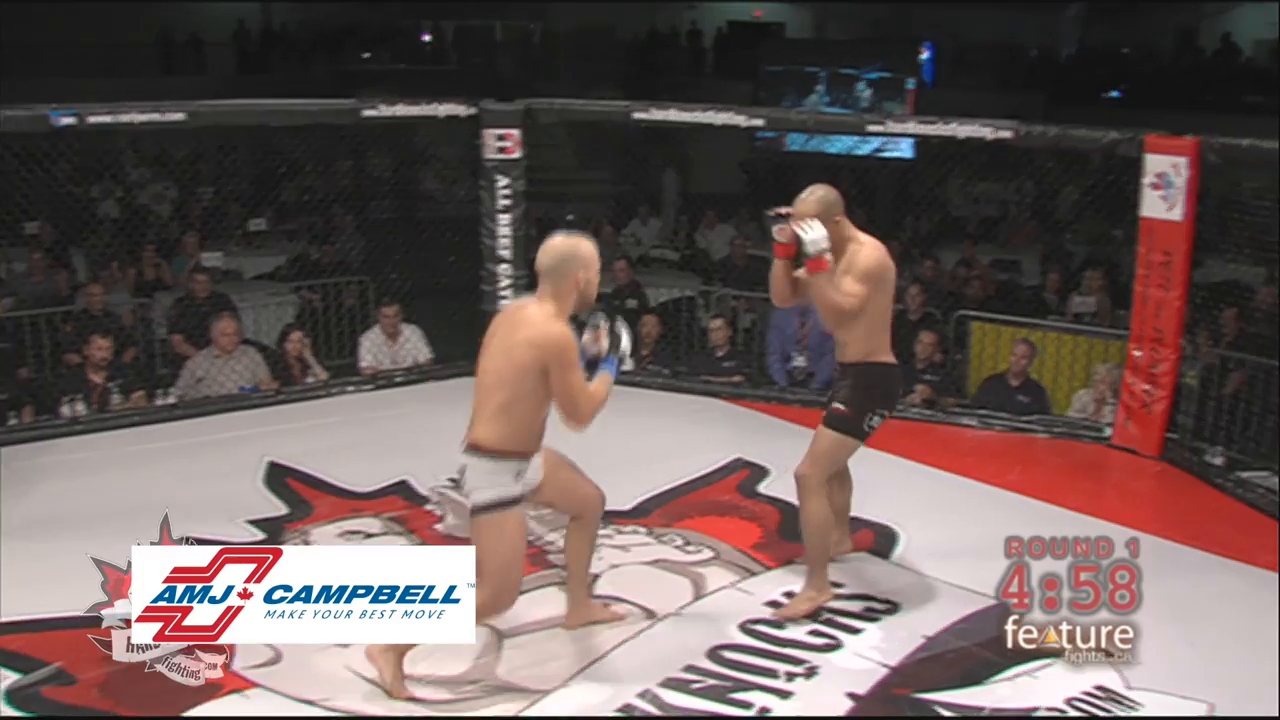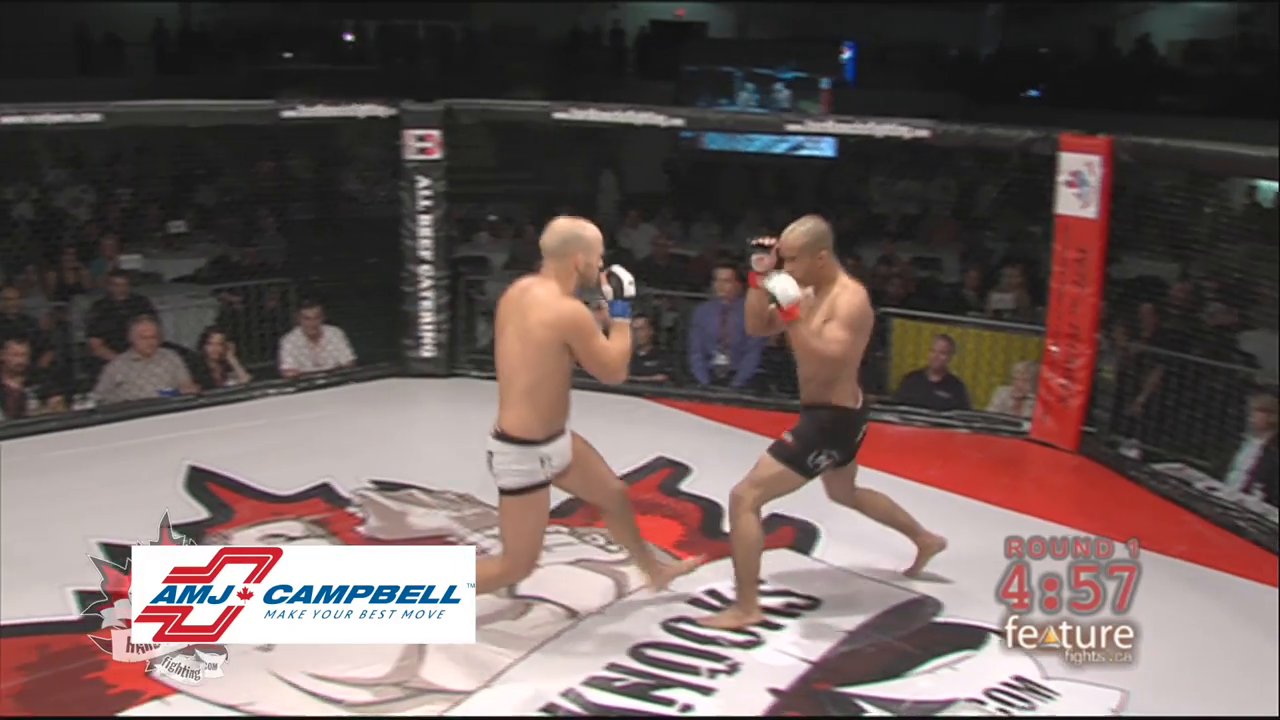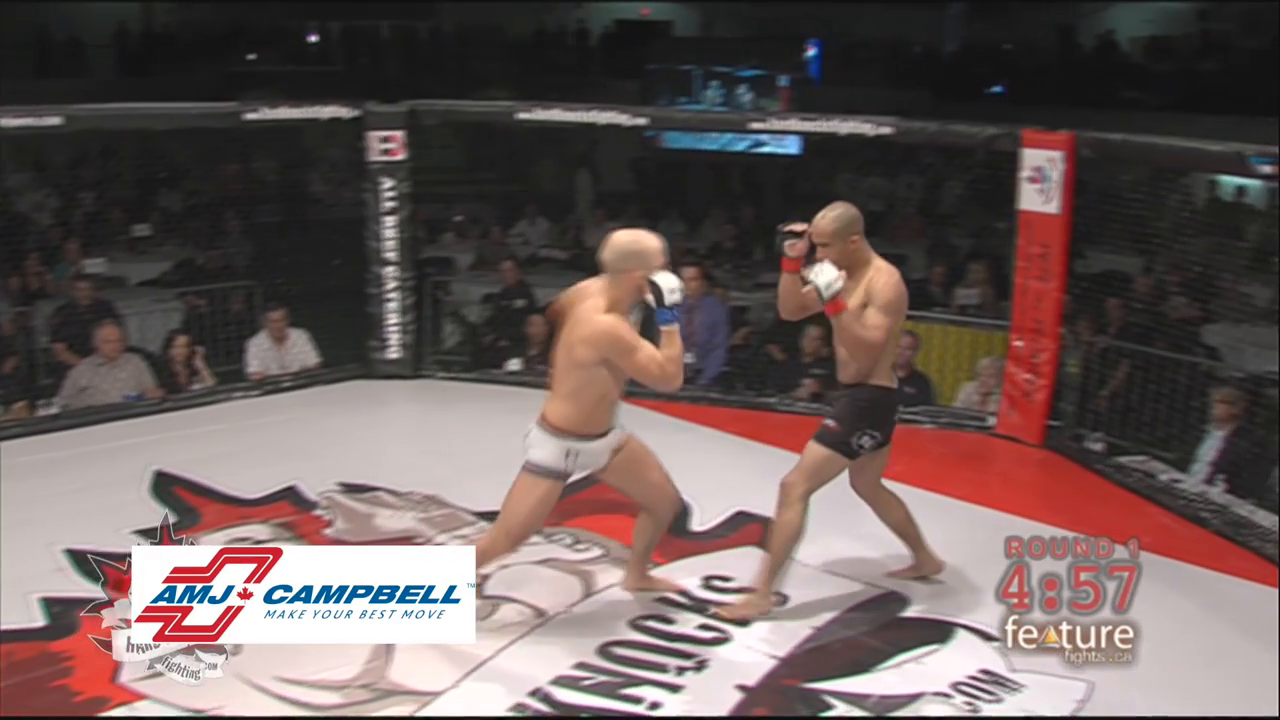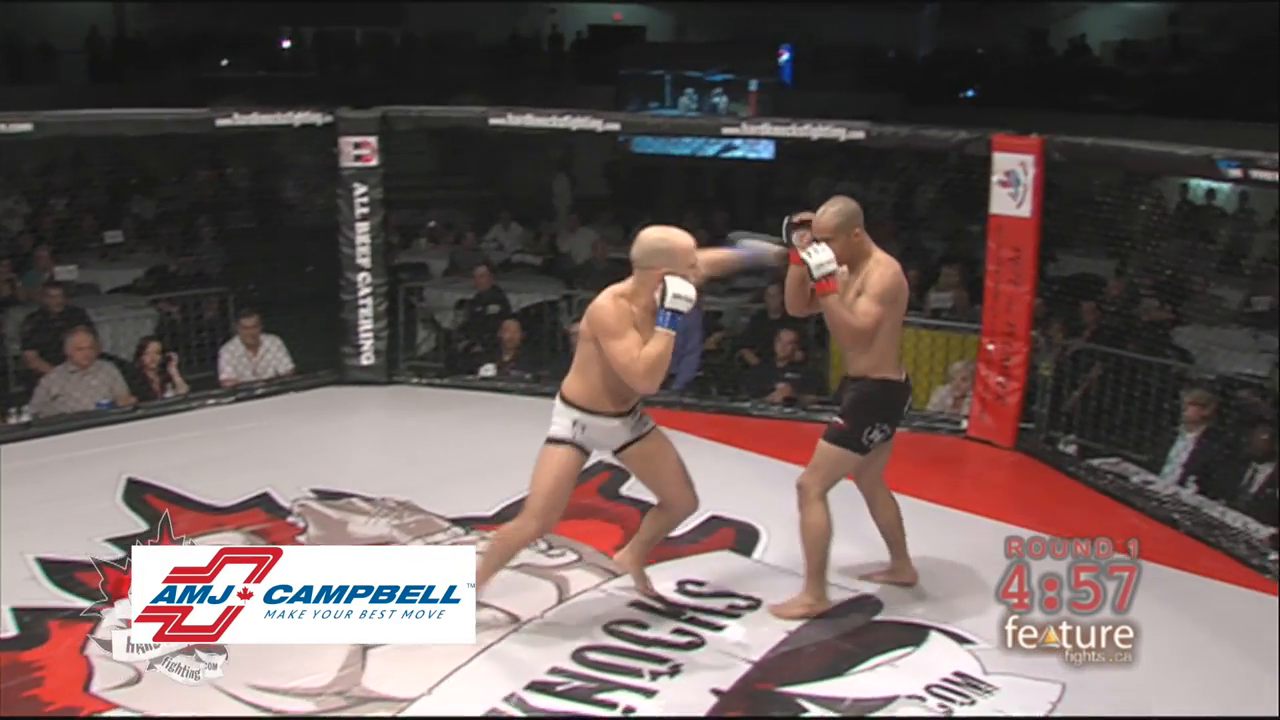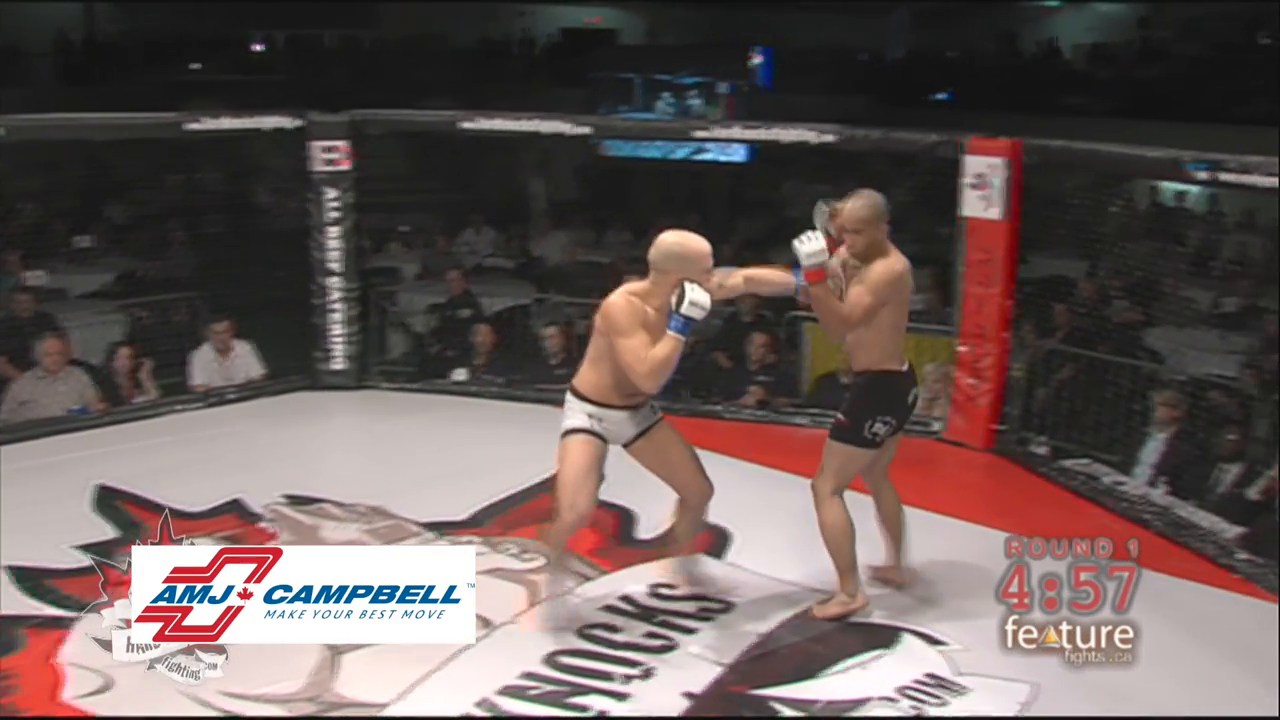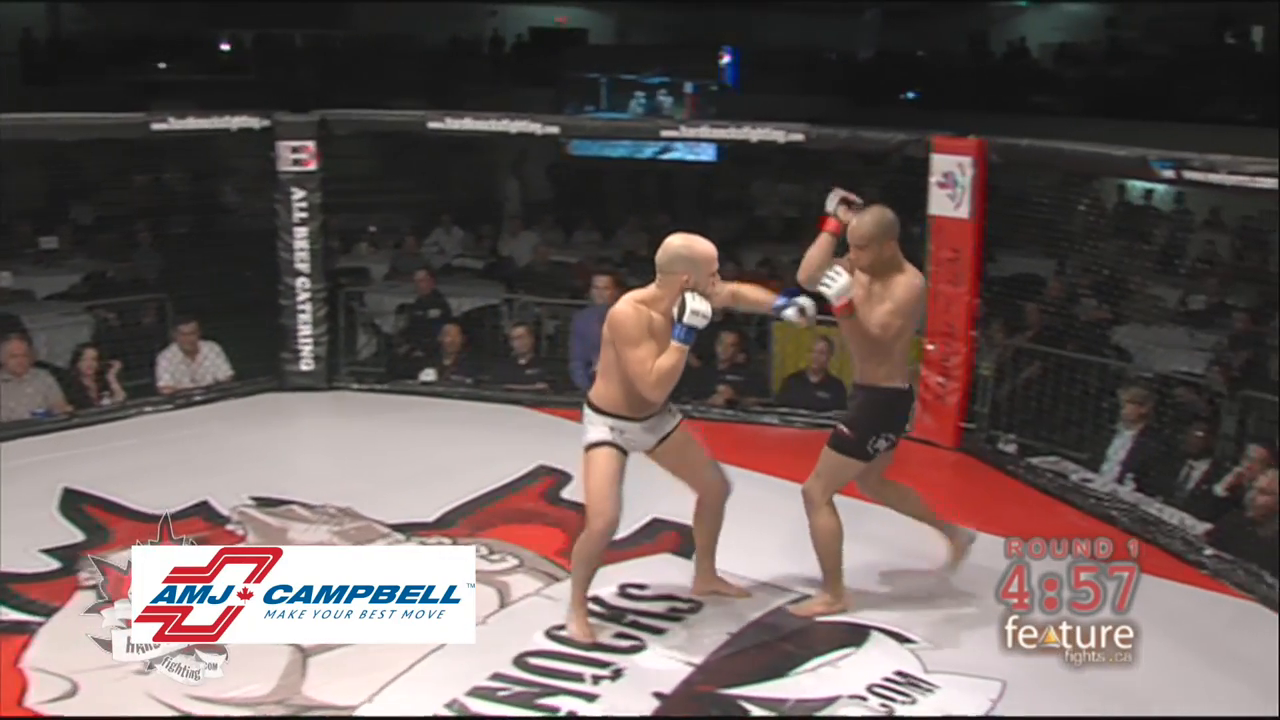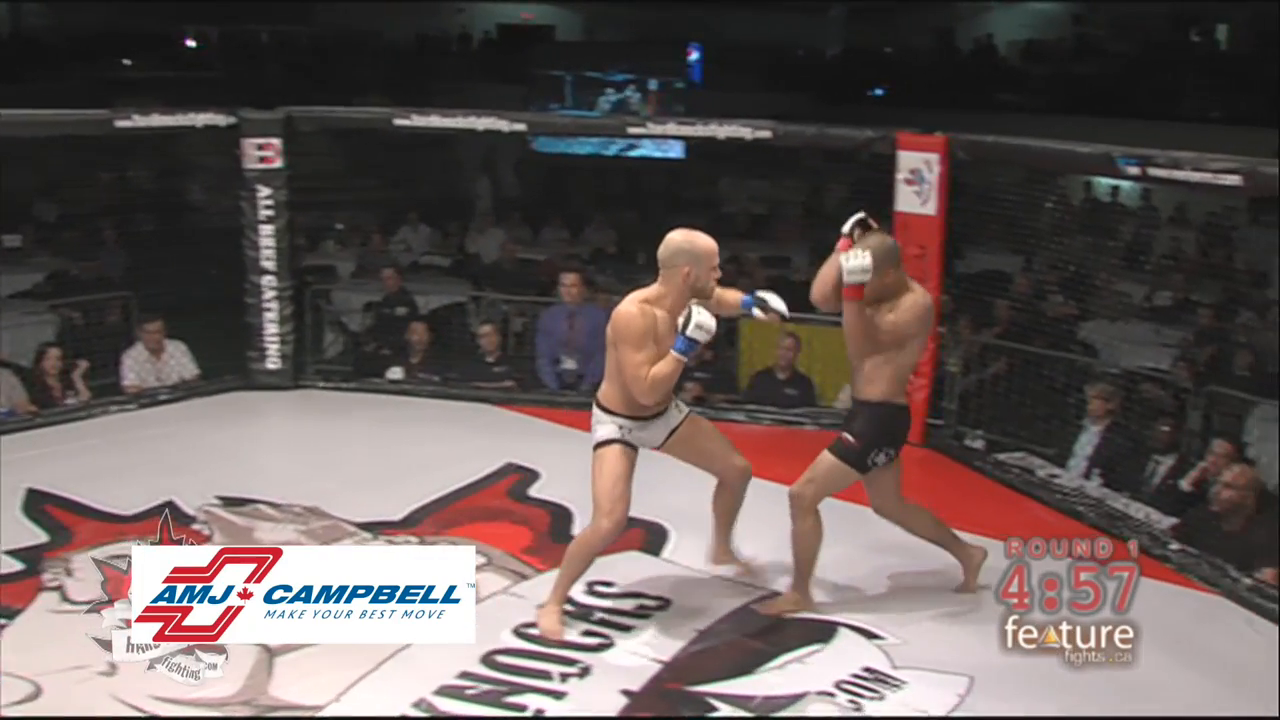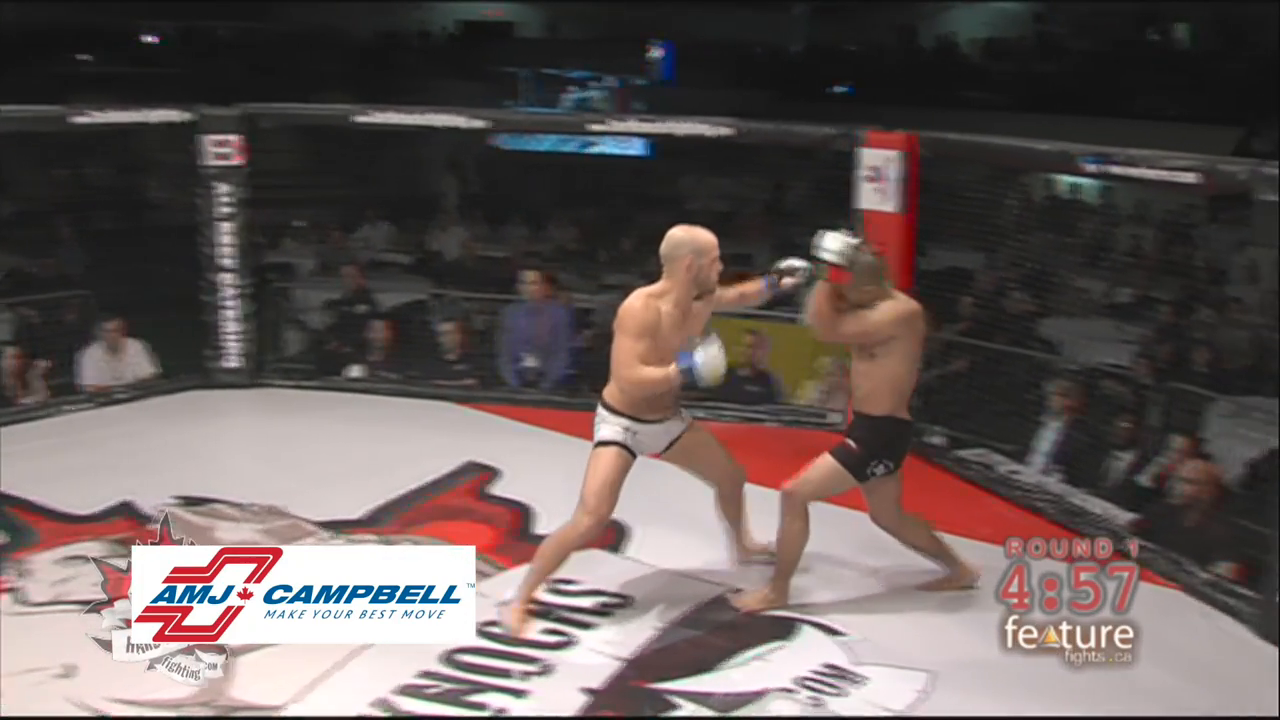
dt=0.3s
person 1, frame 1
left shoulder: (869, 256)
right shoulder: (830, 255)
left elbow: (833, 318)
right elbow: (783, 297)
left wrist: (816, 258)
right wrist: (783, 245)
left hip: (871, 378)
right hip: (849, 371)
left knee: (809, 475)
right knee: (829, 466)
left ankle: (816, 586)
right ankle: (840, 537)
person 1, frame 2
left shoulder: (849, 300)
right shoulder: (810, 290)
left elbow: (822, 363)
right elbow: (757, 328)
left wrist: (790, 312)
right wrist: (761, 276)
left hip: (830, 421)
right hip: (837, 413)
left knee: (743, 500)
right knee: (842, 492)
left ankle: (746, 606)
right ankle: (925, 540)
person 1, frame 3
left shoulder: (884, 283)
right shoulder: (842, 274)
left elbow: (866, 353)
right elbow: (790, 311)
left wrist: (834, 302)
right wrist: (792, 260)
left hip: (868, 400)
right hip: (863, 397)
left knee: (794, 487)
right knee: (868, 487)
left ankle: (762, 593)
right ankle: (925, 559)
person 1, frame 4
left shoulder: (883, 274)
right shoulder: (846, 268)
left elbow: (850, 338)
right elbow: (796, 308)
left wrist: (824, 283)
right wrist: (798, 256)
left hip: (876, 394)
right hip: (880, 390)
left knee: (811, 487)
right knee: (870, 483)
left ankle: (814, 594)
right ankle: (901, 567)
person 1, frame 5
left shoulder: (889, 269)
right shoulder: (851, 255)
left elbow: (838, 324)
right elbow: (807, 293)
left wrist: (815, 270)
right wrist: (826, 246)
left hip: (879, 387)
right hip: (890, 384)
left knee: (826, 486)
right knee: (876, 479)
left ankle: (850, 593)
right ankle: (896, 566)
person 1, frame 6
left shoulder: (907, 286)
right shoulder: (861, 267)
left elbow: (869, 348)
right elbow: (806, 277)
left wrist: (842, 306)
right wrist: (833, 225)
left hip: (880, 401)
right hip: (873, 396)
left knee: (815, 493)
right knee: (872, 484)
left ankle: (832, 595)
right ankle: (954, 533)
person 1, frame 7
left shoulder: (916, 303)
right shoulder: (870, 287)
left elbow: (861, 348)
right elbow: (821, 298)
left wrist: (854, 290)
right wrist: (845, 245)
left hip: (880, 418)
right hip: (867, 413)
left knee: (802, 496)
right knee: (888, 504)
left ankle: (799, 594)
right ankle: (966, 553)
person 1, frame 8
left shoulder: (902, 313)
right shoulder: (871, 305)
left elbow: (827, 331)
right elbow: (817, 320)
left wrist: (832, 271)
right wrist: (836, 269)
left hip: (881, 432)
right hip: (873, 427)
left knee: (794, 494)
right knee: (889, 515)
left ankle: (777, 589)
right ankle: (960, 571)
person 2, frame 1
left shoulder: (518, 311)
right shoulder: (554, 336)
right elbow: (580, 414)
left wrist: (581, 352)
right wrist: (610, 362)
left hip: (522, 457)
right hip: (495, 469)
left knee: (590, 503)
right knee: (499, 595)
left ankle: (579, 606)
right ankle: (389, 649)
person 2, frame 2
left shoulder: (518, 291)
right shoulder: (568, 313)
right elbow: (613, 373)
right wrist: (620, 307)
left hip: (552, 440)
right hip: (523, 454)
left knee: (614, 496)
right knee: (516, 568)
left ankle: (652, 568)
person 2, frame 3
left shoulder: (592, 289)
right shoulder: (608, 329)
left elbow: (558, 309)
right elbow: (670, 379)
right wrist: (668, 314)
left hip: (604, 436)
right hip: (560, 444)
left knee: (666, 501)
right knee: (504, 539)
left ankle: (638, 574)
person 2, frame 4
left shoulder: (660, 285)
right shoulder: (608, 309)
left elbow: (700, 261)
right elbow: (645, 380)
left wrist: (749, 254)
right wrist: (670, 317)
left hip: (624, 417)
right hip: (578, 419)
left knee: (683, 503)
right knee: (535, 520)
left ankle: (633, 557)
right ankle: (471, 588)
person 2, frame 5
left shoulder: (684, 293)
right shoulder: (621, 307)
left elbow: (745, 279)
right elbow: (649, 378)
left wrist: (803, 280)
right wrist: (683, 323)
left hip: (636, 412)
right hip: (588, 411)
left knee: (699, 491)
right knee: (576, 513)
left ankle: (681, 558)
right ankle: (554, 574)
person 2, frame 6
left shoulder: (687, 299)
right shoulder: (629, 315)
left elbow: (734, 294)
right elbow: (655, 388)
left wrist: (782, 304)
right wrist: (685, 333)
left hip: (656, 418)
right hip: (609, 423)
left knee: (715, 488)
right knee: (602, 524)
left ankle: (705, 576)
right ankle: (577, 606)
person 2, frame 7
left shoulder: (691, 299)
right shoulder: (633, 315)
left elbow: (719, 298)
right elbow: (647, 391)
left wrist: (750, 303)
right wrist: (686, 344)
left hip: (665, 413)
right hip: (618, 421)
left knee: (737, 470)
right knee: (610, 522)
left ankle: (722, 548)
right ankle: (553, 602)
person 2, frame 8
left shoulder: (703, 300)
right shoulder: (640, 308)
left elbow: (740, 294)
right elbow: (627, 379)
left wrist: (777, 278)
right wrist: (688, 368)
left hip: (669, 419)
right hip: (622, 422)
left knee: (731, 478)
right knee: (589, 520)
left ankle: (742, 546)
right ankle: (520, 600)
